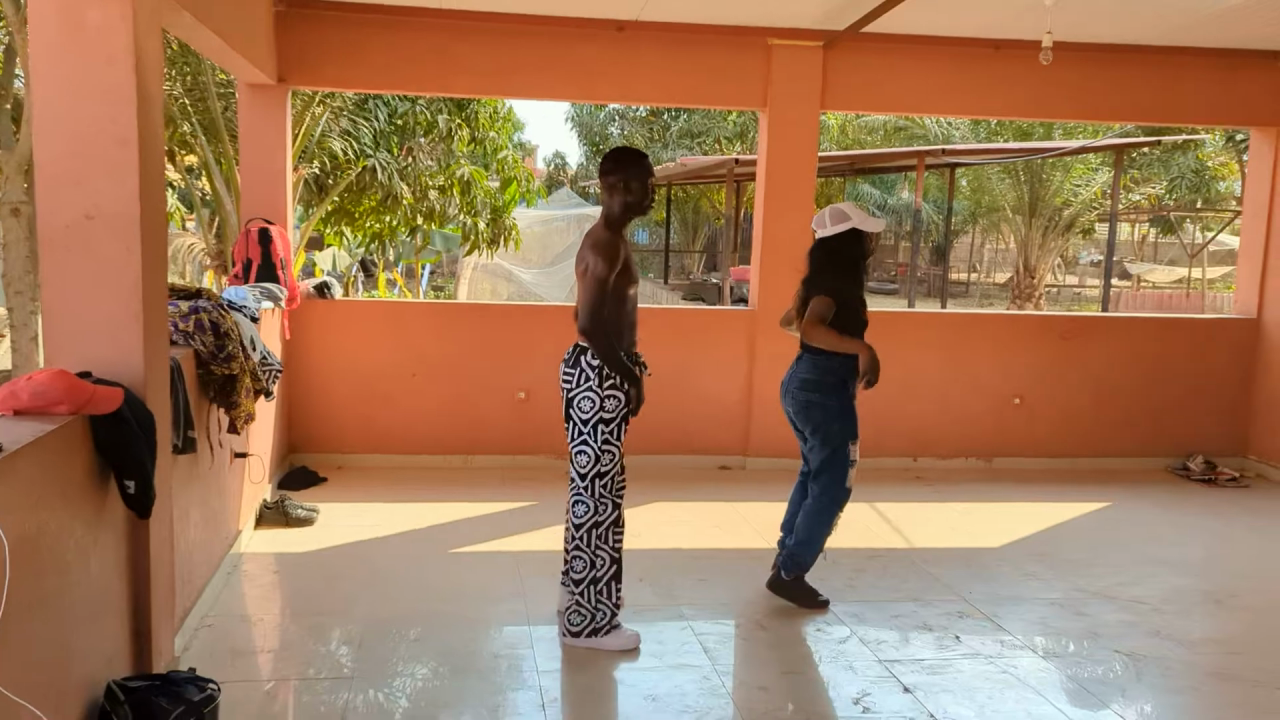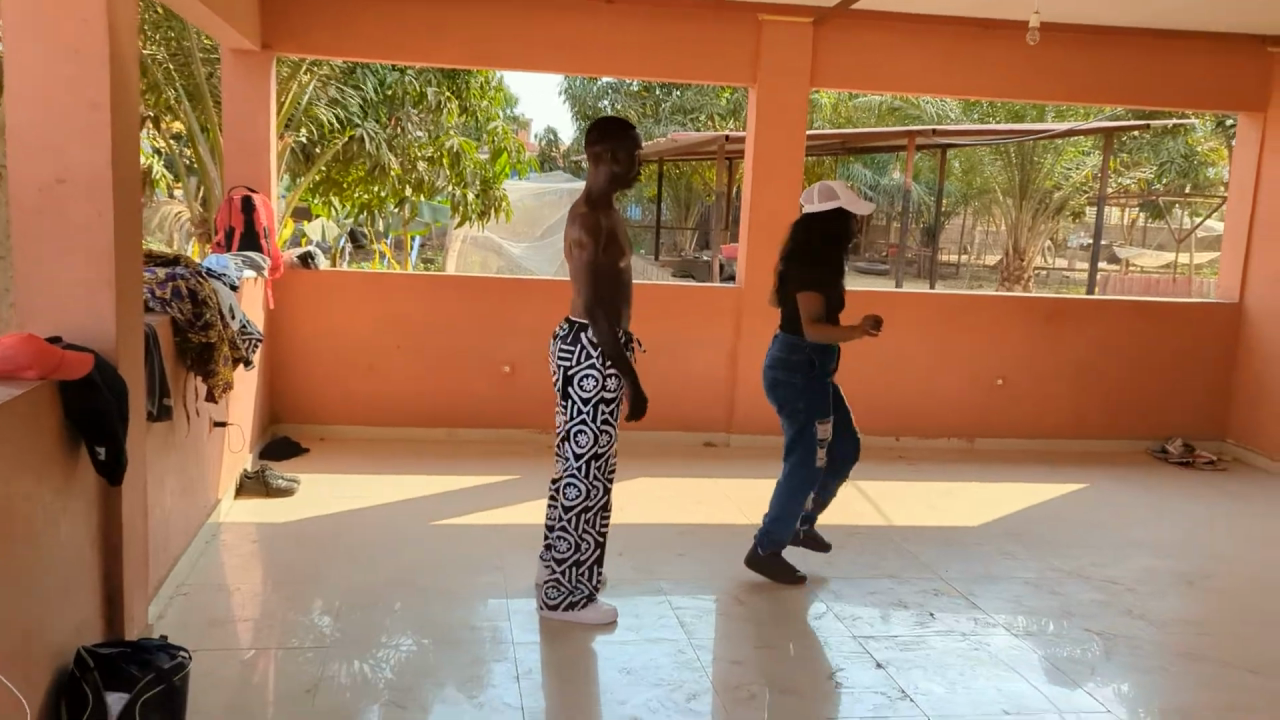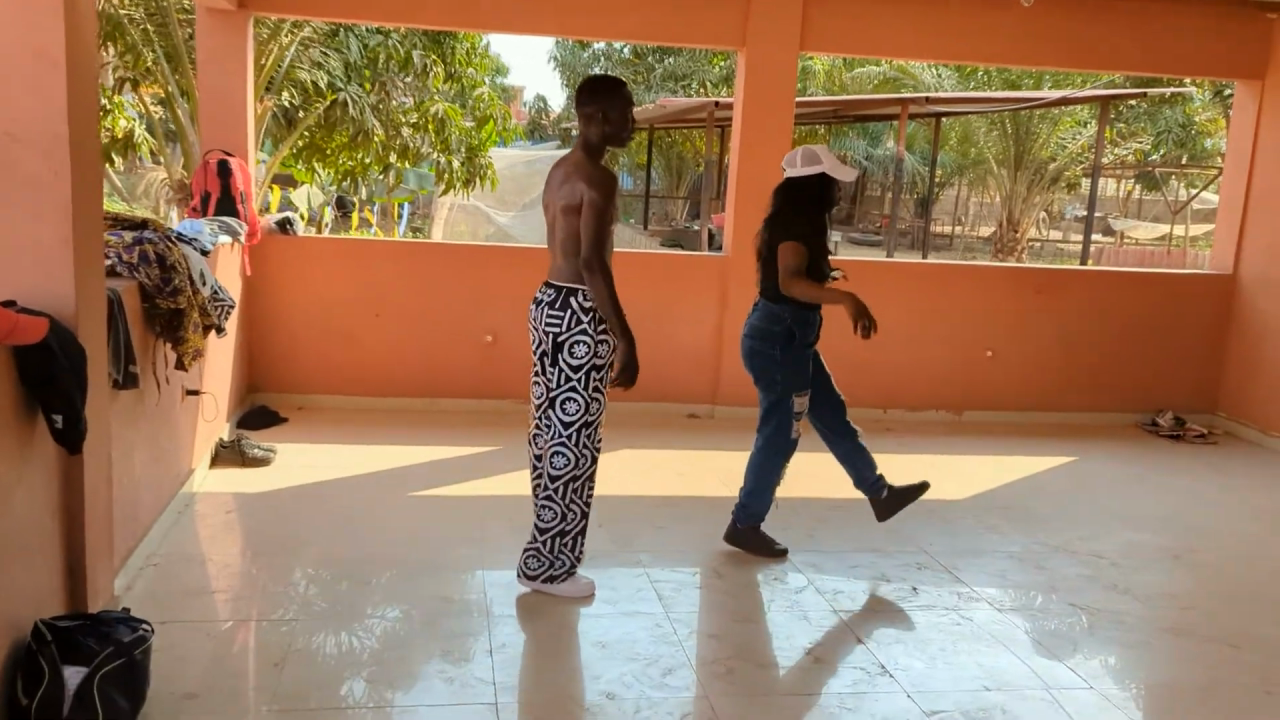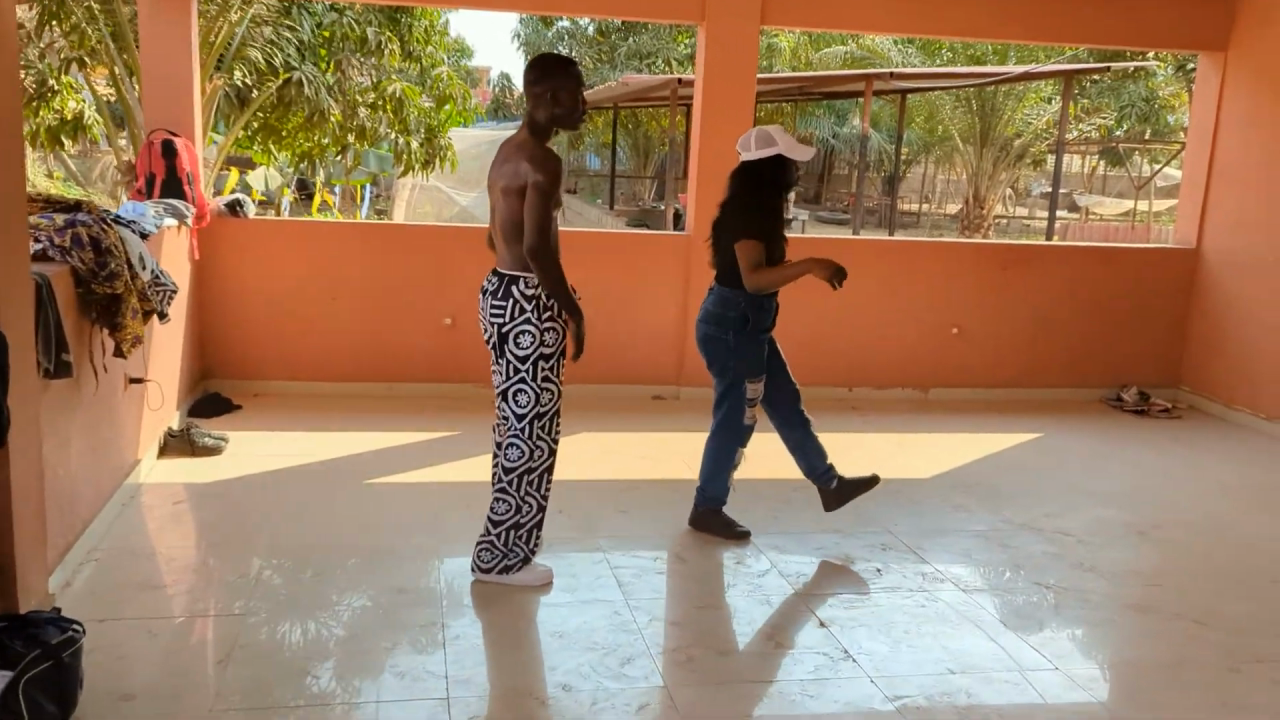
dt=0.3s
person 1, frame 1
left shoulder: (609, 239)
right shoulder: (606, 244)
right elbow: (588, 324)
left wrist: (626, 370)
right wrist: (631, 376)
left hip: (599, 371)
right hip: (597, 374)
left knee: (593, 488)
right knee: (599, 494)
left ankle: (583, 591)
right ankle: (588, 620)
person 1, frame 2
left shoulder: (591, 211)
right shoulder: (596, 219)
right elbow: (595, 306)
left wrist: (618, 364)
right wrist: (628, 377)
left hip: (578, 344)
right hip: (593, 351)
left knee: (575, 464)
right knee: (588, 472)
left ankle: (557, 564)
right ankle: (566, 594)
person 1, frame 3
left shoulder: (561, 169)
right shoulder: (598, 179)
right elbow: (592, 262)
right wrist: (624, 339)
left hip: (551, 303)
right hip: (579, 314)
left knee: (552, 431)
right knee: (575, 442)
left ankle: (548, 549)
right ankle: (547, 566)
person 1, frame 4
left shoulder: (509, 151)
right shoulder: (542, 161)
right elbow: (535, 248)
right wrist: (572, 309)
left hip: (502, 292)
right hip: (528, 302)
left knee: (518, 425)
right knee: (531, 433)
left ankle: (509, 540)
right ankle: (501, 558)
person 2, frame 1
left shoulder: (822, 278)
right shoulder: (837, 281)
left elbow: (788, 321)
right elbow: (810, 326)
right wrist: (863, 349)
left hip: (802, 383)
right hip: (826, 390)
left knee: (814, 476)
right knee: (832, 488)
left ankle: (787, 555)
right ankle: (788, 573)
person 2, frame 2
left shoulder: (810, 257)
right shoulder: (813, 263)
left elbow: (778, 300)
right elbow: (813, 328)
right wrist: (856, 330)
left hip: (808, 369)
right hip: (799, 370)
left knee: (844, 447)
right knee: (807, 463)
left ankle: (801, 524)
right ankle: (765, 551)
person 2, frame 3
left shoulder: (793, 223)
right shoulder: (794, 225)
right elbow: (789, 282)
left wrist: (820, 275)
right wrist: (848, 299)
left hip: (790, 336)
right hip: (776, 339)
left knee: (833, 416)
right knee: (779, 435)
left ankle: (880, 493)
right ankle: (744, 526)
person 2, frame 4
left shoulder: (753, 208)
right shoulder: (751, 213)
right elbow: (753, 279)
left wrist: (785, 266)
right wrist: (809, 266)
left hip: (746, 324)
right hip: (732, 326)
left knee: (786, 403)
right knee: (735, 419)
left ankle: (829, 484)
right ankle: (707, 509)
